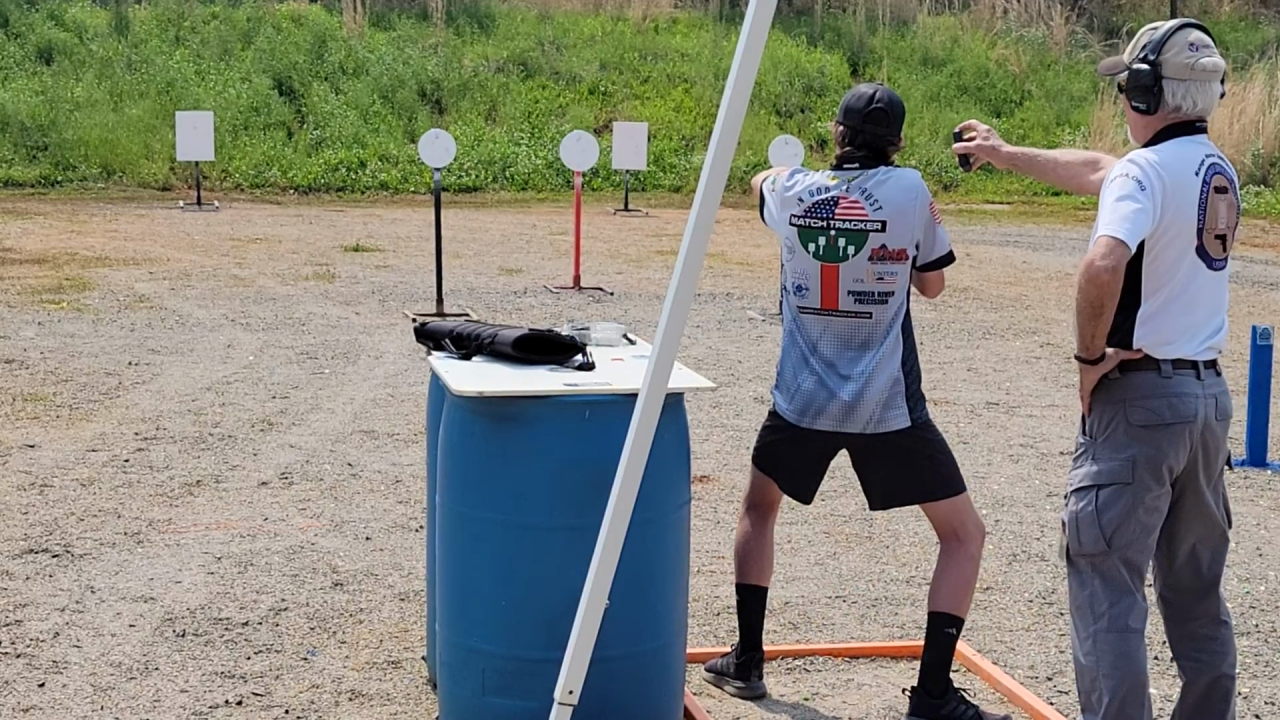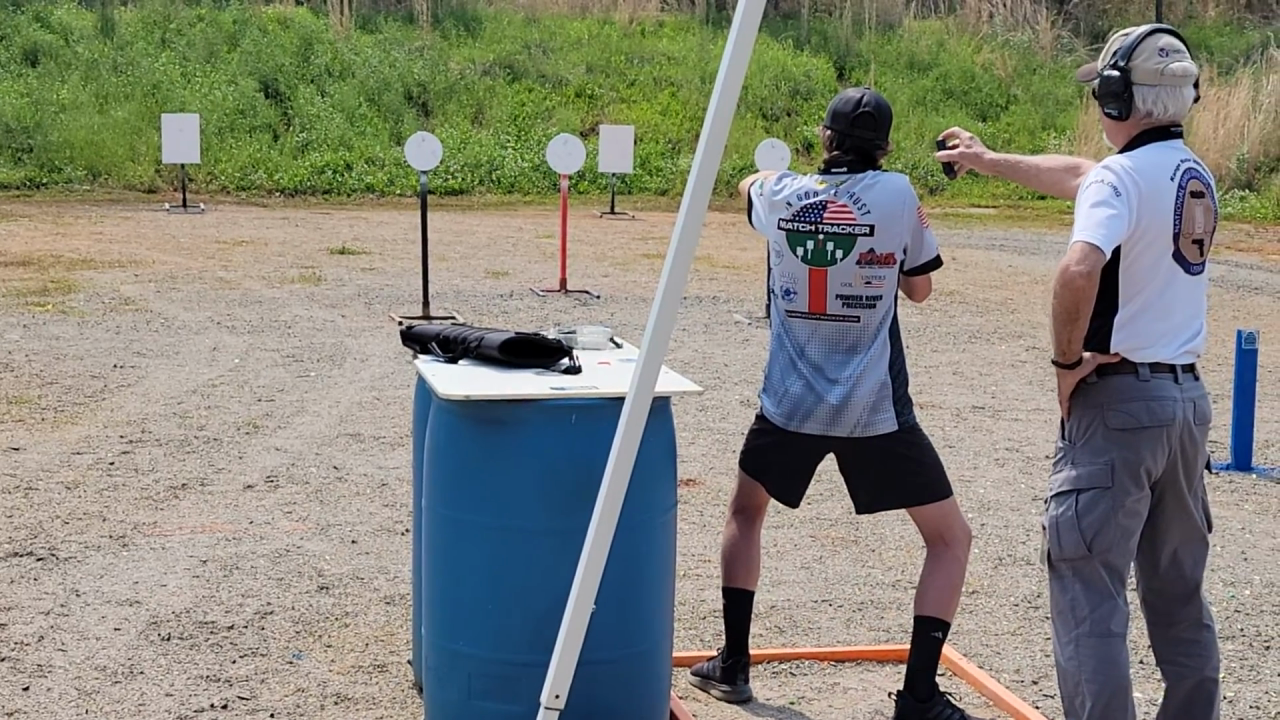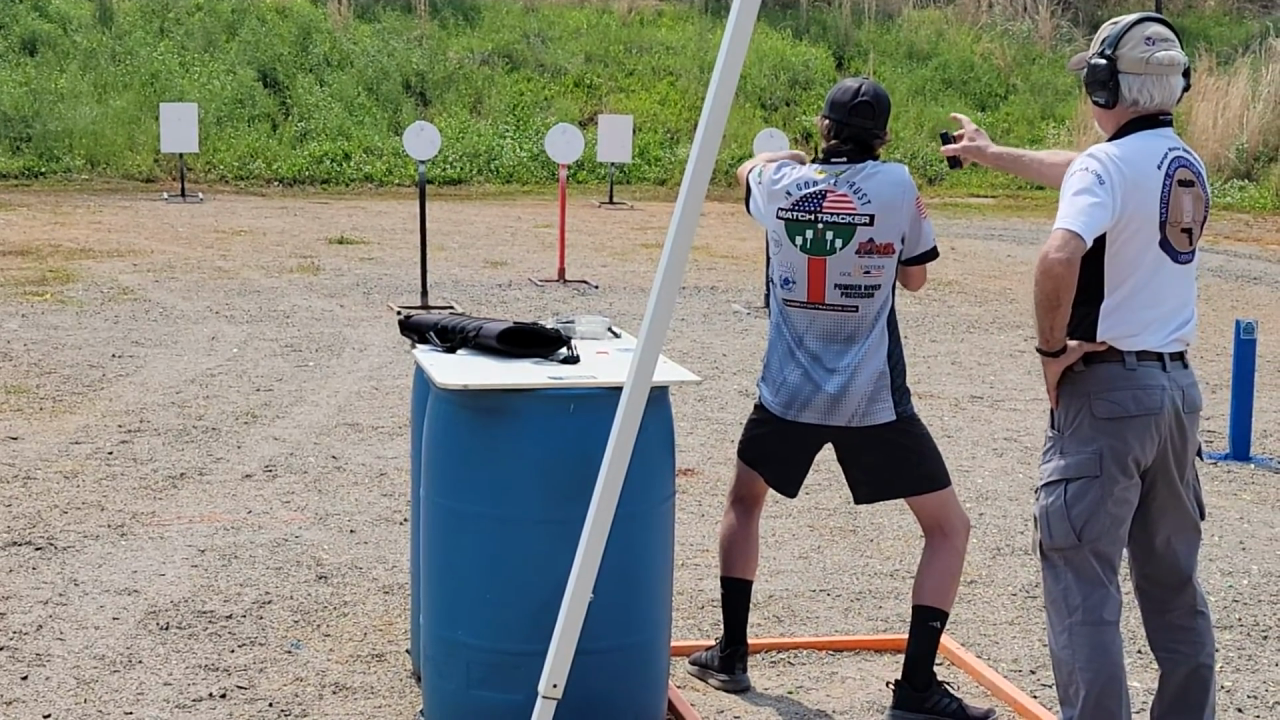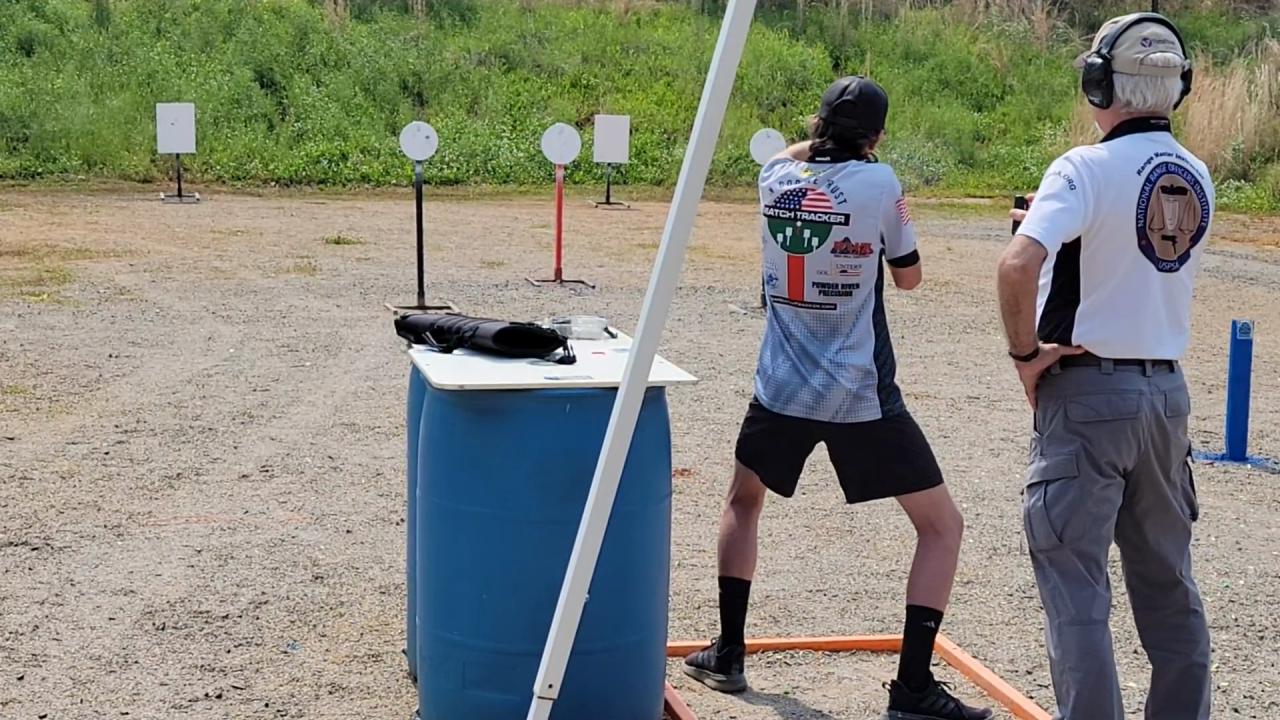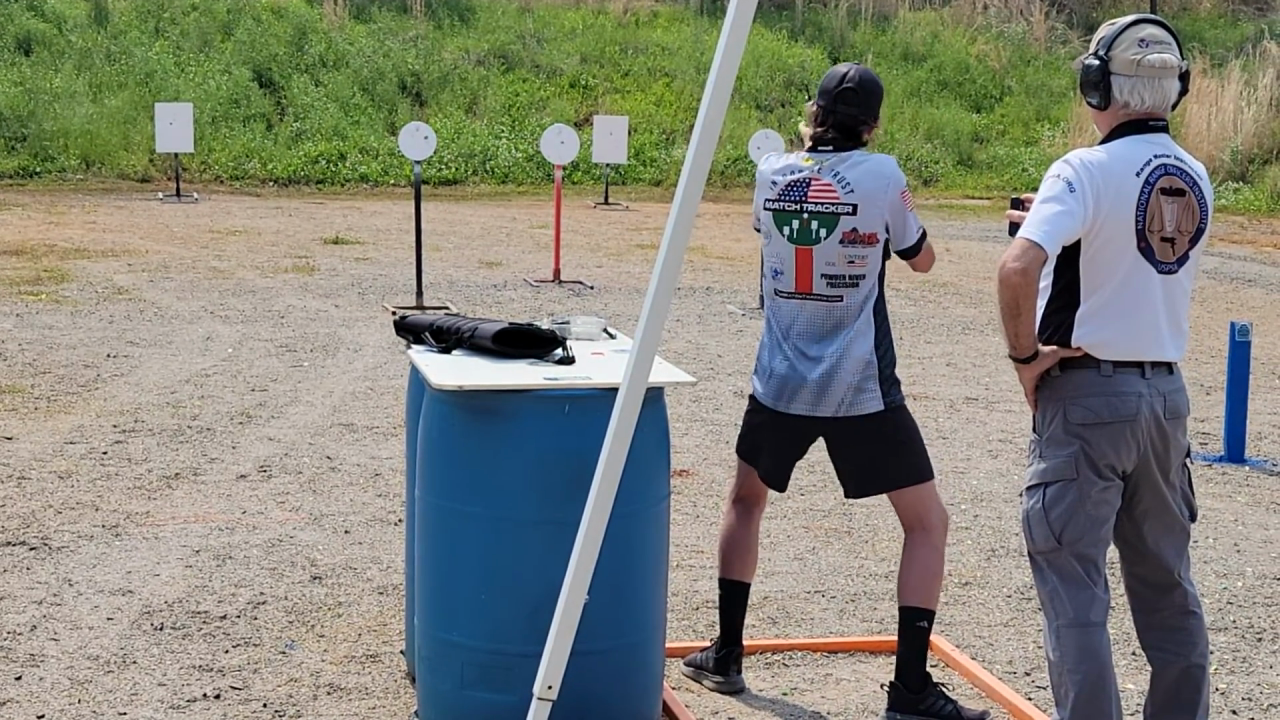
dt=1s
person 1, frame 1
left shoulder: (1144, 171)
right shoulder: (1218, 169)
left elbow: (1104, 265)
right elbow: (1094, 168)
left wrist: (1089, 354)
right wrist: (1008, 153)
left hip: (1140, 397)
right hip: (1208, 394)
left knee: (1107, 584)
right knee: (1195, 587)
person 1, frame 2
left shoulder: (1120, 176)
right shoulder: (1196, 175)
left elbow: (1078, 270)
right elbow: (1076, 174)
left wrist: (1067, 360)
right wrist: (989, 160)
left hip: (1118, 402)
right hip: (1186, 398)
left knee: (1088, 590)
right knee: (1178, 591)
person 1, frame 3
left shoulder: (1107, 163)
right shoulder: (1187, 164)
left elbow: (1059, 257)
left wrist: (1052, 347)
right wrist: (993, 153)
left hip: (1106, 388)
right hip: (1175, 384)
left knee: (1082, 582)
right knee: (1172, 577)
person 1, frame 4
left shoulder: (1087, 167)
right shoulder: (1196, 176)
left elbow: (1017, 264)
left wrist: (1025, 352)
left hip: (1088, 392)
right hip: (1166, 390)
left knee: (1076, 584)
right knee: (1167, 577)
person 1, frame 5
left shoulder: (1086, 170)
right shoulder: (1195, 178)
left elbow: (1017, 268)
left wrist: (1025, 354)
left hip: (1086, 395)
right hip: (1165, 392)
left knee: (1073, 585)
right knee: (1166, 580)
person 2, frame 1
left shoulder: (792, 191)
right shoulder: (910, 191)
left elbow: (760, 178)
right elbow: (932, 285)
left hip: (803, 400)
right hip: (887, 408)
left knee: (757, 509)
right knee: (964, 534)
left ankle: (747, 660)
person 2, frame 2
left shoulder: (780, 194)
right shoulder: (897, 195)
left elbow: (747, 182)
right elbow: (919, 288)
left hip: (790, 405)
right hip: (875, 412)
left knee: (744, 513)
right knee: (951, 538)
left ankle: (733, 663)
person 2, frame 3
left shoulder: (781, 184)
right shoulder: (897, 185)
left elbow: (747, 167)
right elbow: (914, 278)
left wrist: (795, 158)
left hip: (789, 394)
right hip: (874, 401)
left knee: (743, 502)
right knee: (950, 527)
left ankle: (731, 653)
person 2, frame 4
left shoulder: (775, 178)
right shoulder: (878, 184)
right elbow: (908, 277)
left wrist: (822, 141)
left hip: (782, 389)
right hip: (861, 398)
left knee: (742, 502)
right knee: (942, 525)
left ankle: (728, 653)
person 2, frame 5
left shoulder: (771, 175)
right shoulder: (883, 175)
right elbow: (922, 261)
left hip: (781, 384)
right hip: (862, 390)
left knee: (745, 503)
right knee: (927, 523)
left ankle: (726, 655)
